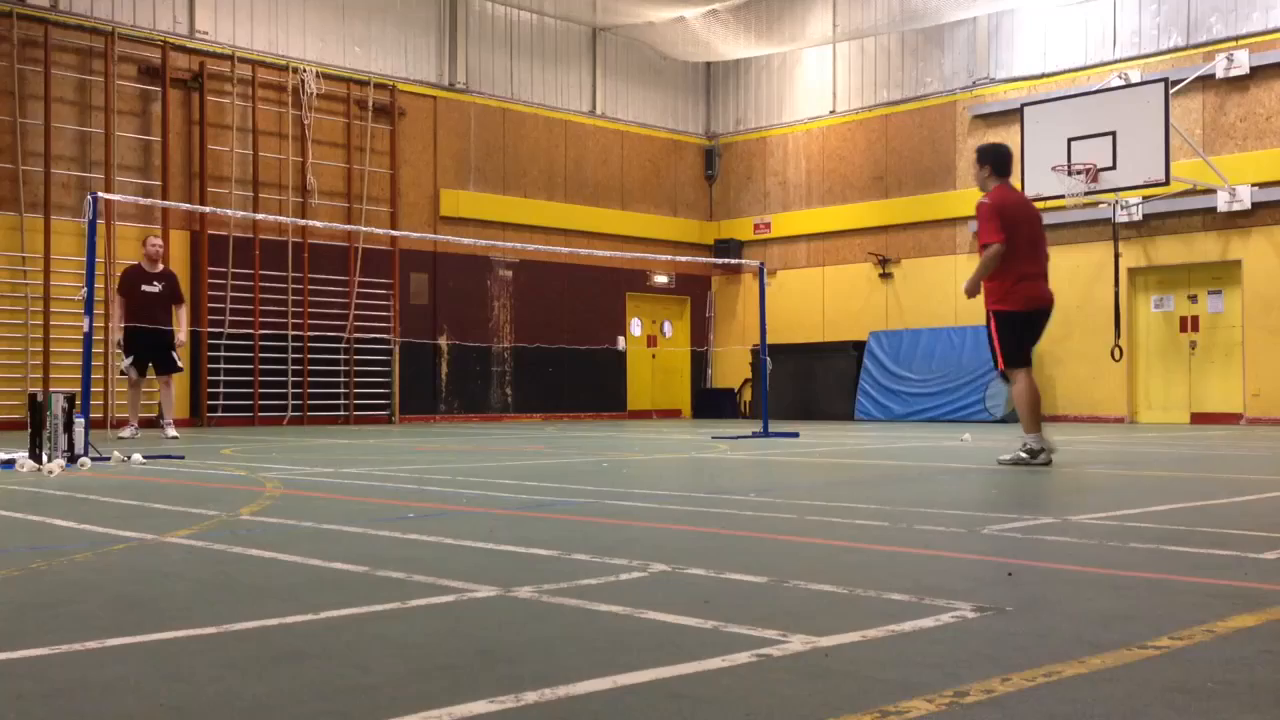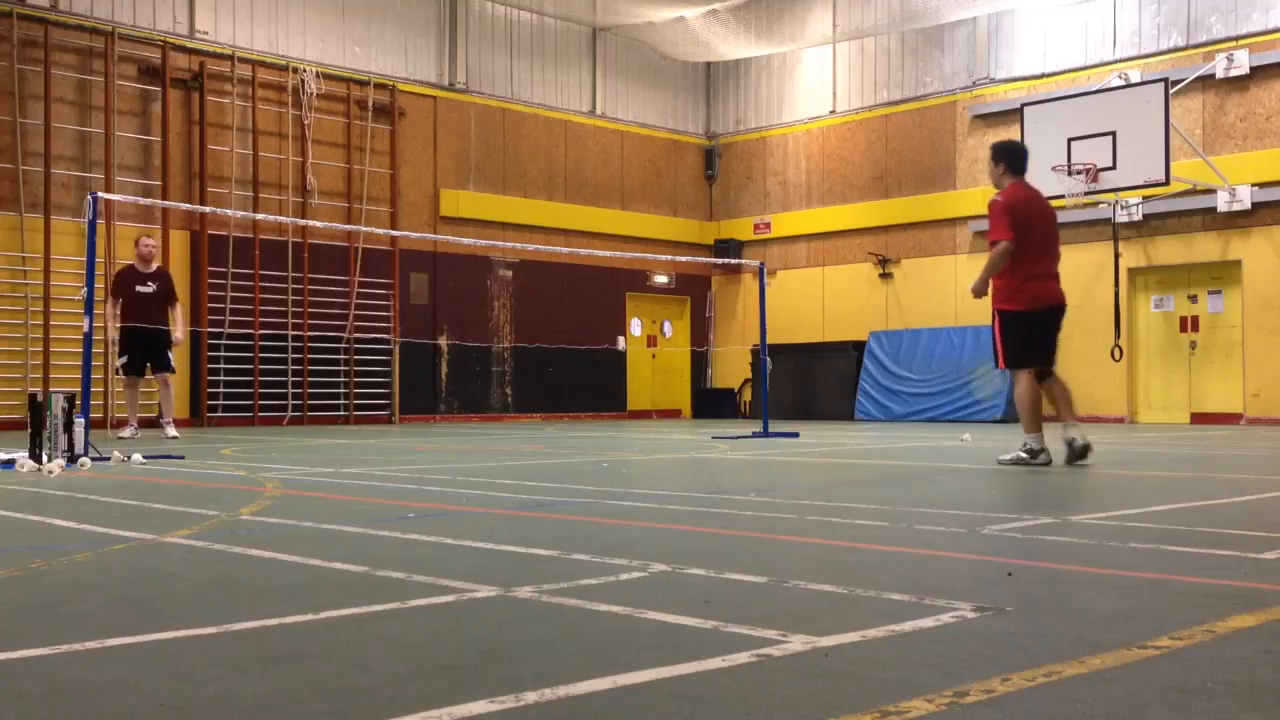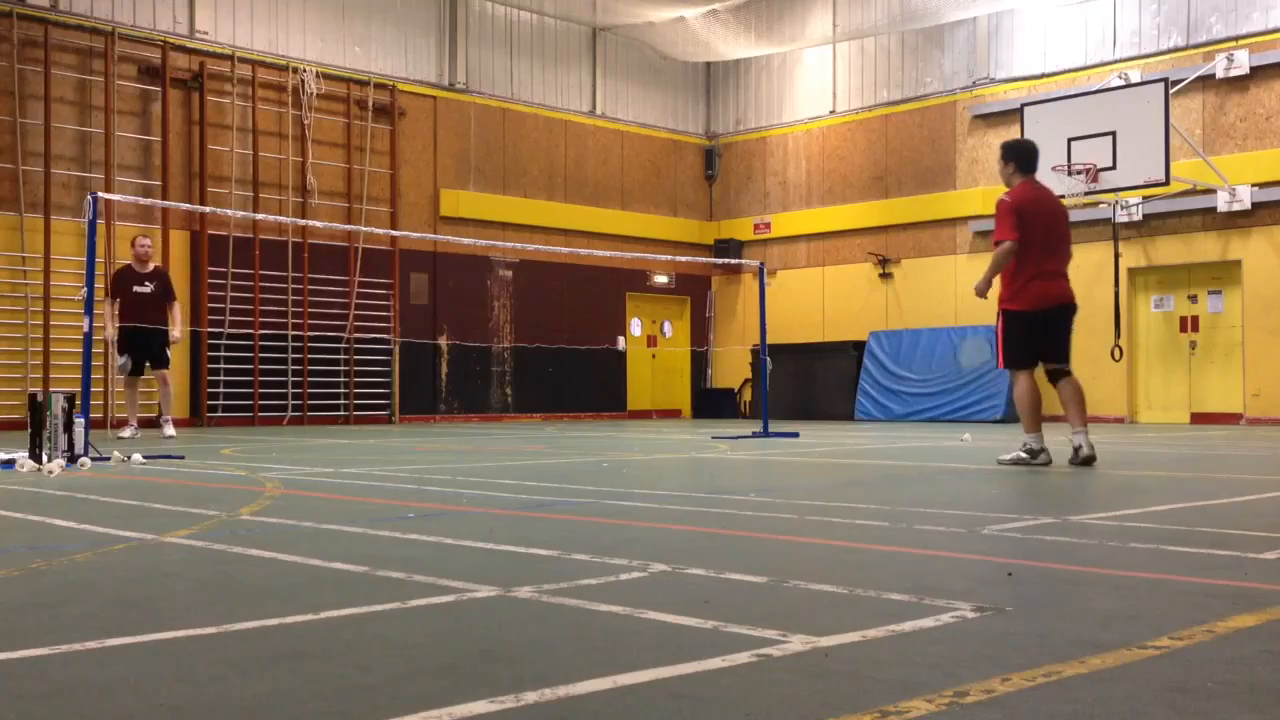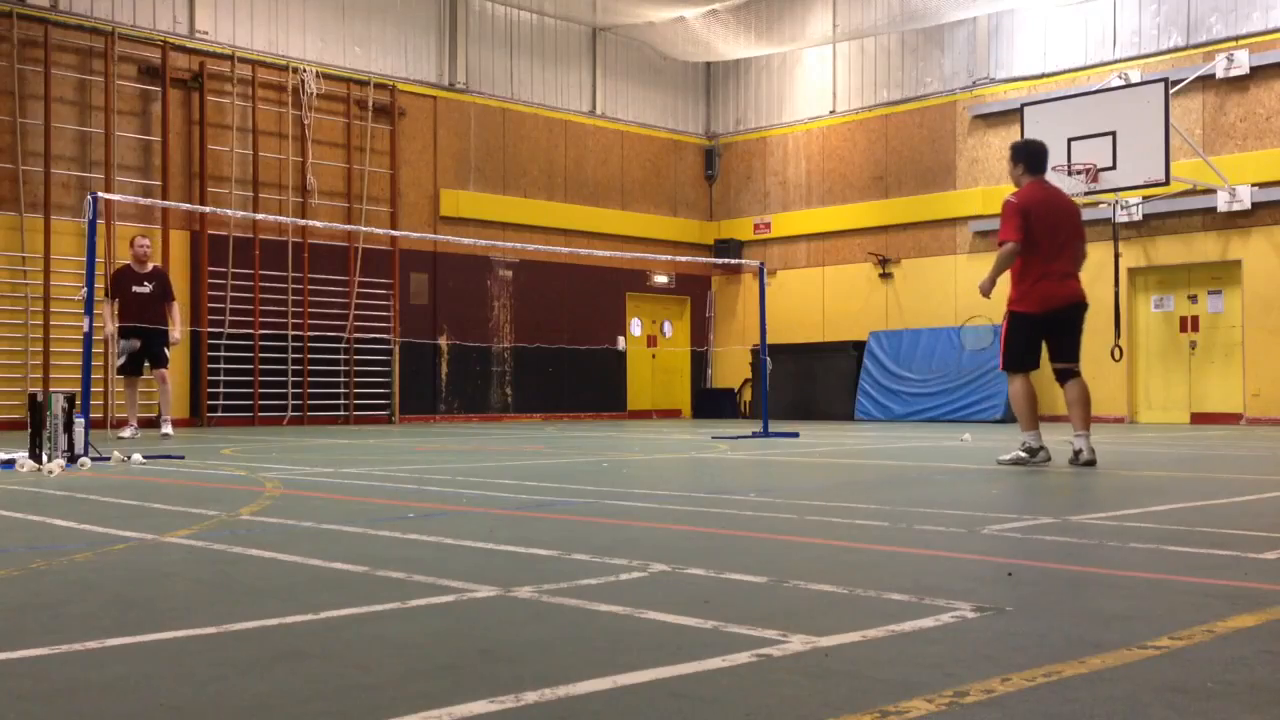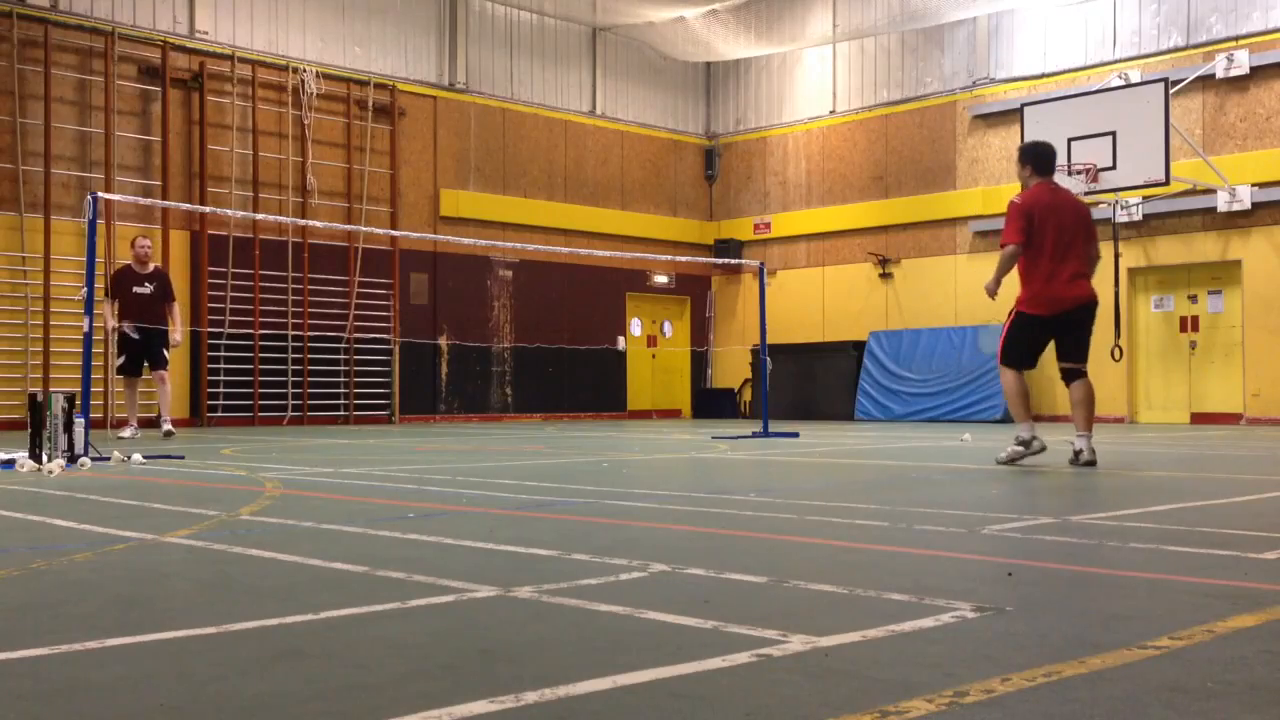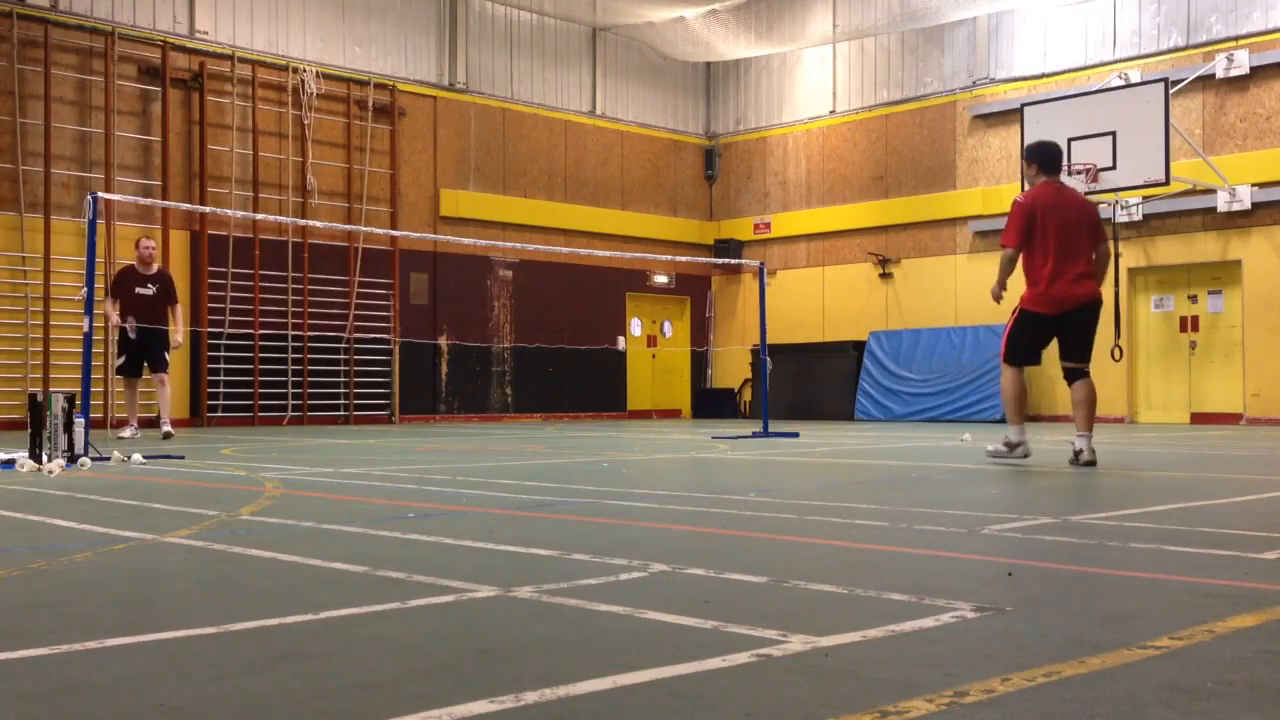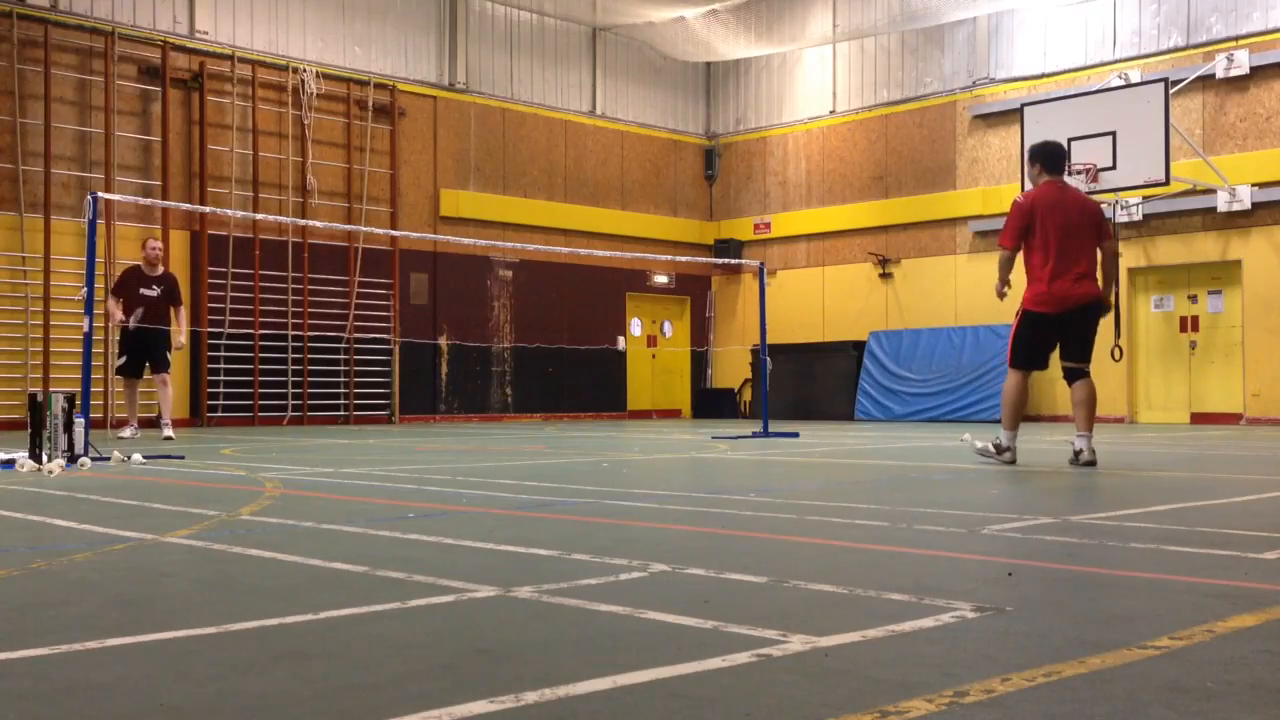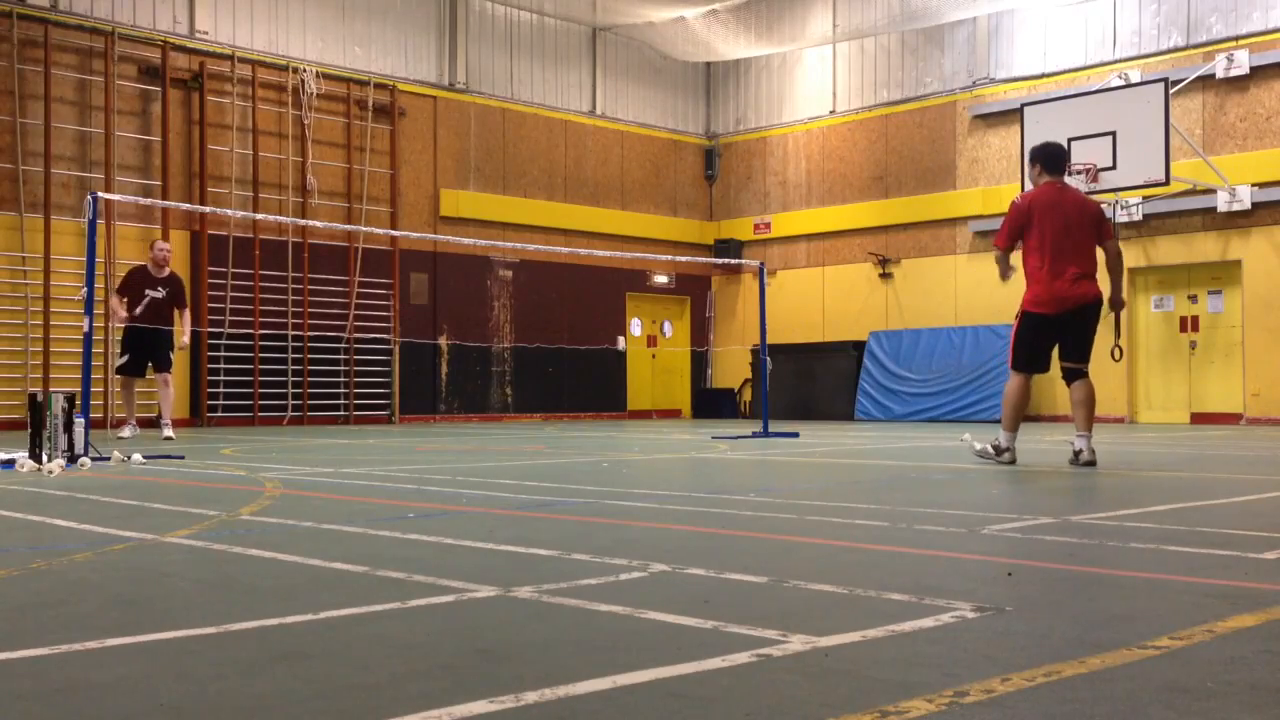
dt=0.1s
person 1, frame 1
left shoulder: (990, 203)
right shoulder: (1027, 204)
left elbow: (995, 250)
right elbow: (1043, 254)
left wrist: (975, 281)
left hip: (1008, 301)
right hip: (1037, 298)
left knee: (1015, 372)
right knee: (1018, 371)
left ankle: (1033, 446)
right ankle: (1036, 439)
person 1, frame 2
left shoulder: (1002, 201)
right shoulder: (1042, 202)
left elbow: (1004, 248)
left wrist: (983, 279)
left hip: (1016, 300)
right hip: (1050, 297)
left knee: (1022, 372)
right knee: (1044, 372)
left ankle: (1034, 447)
right ankle: (1075, 437)
person 1, frame 3
left shoulder: (1010, 200)
right shoulder: (1055, 202)
left elbow: (1008, 246)
left wrist: (986, 279)
left hip: (1021, 300)
right hip: (1059, 297)
left knee: (1021, 371)
right knee: (1060, 371)
left ankle: (1034, 446)
right ankle: (1082, 442)
person 1, frame 4
left shoulder: (1018, 201)
right shoulder: (1068, 202)
left elbow: (1011, 248)
right elbow: (1081, 252)
left wrist: (991, 279)
left hip: (1030, 301)
right hip: (1070, 298)
left knee: (1018, 372)
right knee: (1069, 372)
left ankle: (1033, 444)
right ankle: (1083, 446)
person 1, frame 5
left shoulder: (1023, 203)
right shoulder: (1077, 204)
left elbow: (1012, 250)
right elbow: (1093, 253)
left wrist: (995, 280)
left hip: (1038, 302)
right hip: (1080, 300)
left knee: (1010, 365)
right knee: (1075, 372)
left ankle: (1027, 436)
right ankle: (1084, 445)
person 1, frame 6
left shoulder: (1027, 202)
right shoulder: (1085, 204)
left elbow: (1011, 251)
right elbow: (1104, 253)
left wrist: (1000, 283)
right wrist: (1091, 285)
left hip: (1042, 300)
right hip: (1084, 299)
left knee: (1011, 363)
right knee: (1078, 372)
left ankle: (1016, 438)
right ankle: (1084, 446)
person 1, frame 7
left shoulder: (1027, 202)
right shoulder: (1088, 204)
left elbow: (1007, 251)
right elbow: (1110, 251)
left wrist: (1002, 281)
right wrist: (1107, 292)
left hip: (1043, 301)
right hip: (1085, 300)
left knee: (1018, 370)
right knee: (1078, 373)
left ankle: (1005, 444)
right ankle: (1083, 446)
person 1, frame 8
left shoulder: (1026, 202)
right shoulder: (1089, 205)
left elbow: (1001, 251)
right elbow: (1113, 251)
left wrist: (1005, 269)
right wrist: (1116, 291)
left hip: (1042, 302)
right hip: (1084, 300)
left knee: (1020, 372)
right knee: (1077, 373)
left ankle: (1004, 445)
right ankle: (1083, 446)
person 2, frame 1
left shoulder: (170, 277)
right shoulder: (130, 274)
left elbow: (180, 306)
right elbow: (119, 301)
left wrist: (182, 332)
right wrist: (117, 329)
left hip: (163, 334)
right hip: (135, 333)
left knee: (166, 379)
right knee: (134, 379)
left ankle: (168, 424)
right ankle: (133, 425)
person 2, frame 2
left shoulder: (163, 275)
right shoulder: (124, 274)
left elbow: (174, 305)
right elbow: (112, 302)
left wrist: (178, 329)
right wrist: (112, 328)
left hip: (159, 333)
right hip: (131, 333)
left knee: (164, 378)
right knee: (131, 380)
left ankle: (168, 423)
right ankle: (132, 425)
person 2, frame 3
left shoulder: (161, 275)
right shoulder: (121, 275)
left elbow: (173, 303)
right elbow: (109, 302)
left wrist: (177, 328)
right wrist: (109, 327)
left hip: (157, 332)
right hip: (130, 333)
left knee: (163, 375)
right knee: (130, 379)
left ankle: (167, 422)
right ankle: (132, 425)
person 2, frame 4
left shoulder: (160, 275)
right shoulder: (120, 275)
left elbow: (171, 303)
right elbow: (109, 302)
left wrist: (176, 329)
right wrist: (109, 324)
left hip: (157, 332)
right hip: (129, 333)
left knee: (162, 374)
right knee: (130, 379)
left ankle: (166, 421)
right ankle: (132, 425)
person 2, frame 5
left shoulder: (161, 275)
right shoulder: (121, 275)
left elbow: (172, 304)
right elbow: (108, 301)
left wrist: (177, 331)
right wrist: (109, 319)
left hip: (157, 333)
right hip: (129, 334)
left knee: (161, 375)
right knee: (130, 380)
left ankle: (166, 421)
right ankle: (132, 425)
person 2, frame 6
left shoulder: (164, 277)
right shoulder: (124, 275)
left elbow: (175, 306)
right elbow: (109, 300)
left wrist: (179, 332)
right wrist: (112, 316)
left hip: (157, 334)
right hip: (130, 334)
left knee: (161, 377)
right knee: (130, 380)
left ankle: (165, 423)
right ankle: (132, 425)
person 2, frame 7
left shoulder: (169, 279)
right shoulder: (129, 274)
left elbow: (179, 308)
right elbow: (112, 298)
left wrist: (182, 334)
right wrist: (115, 314)
left hip: (159, 334)
right hip: (132, 334)
left knee: (163, 378)
right knee: (130, 381)
left ankle: (166, 424)
right ankle: (133, 425)
person 2, frame 8
left shoulder: (175, 281)
right shoulder: (135, 274)
left elbow: (184, 310)
right elbow: (116, 297)
left wrist: (186, 334)
right wrist: (119, 312)
left hip: (162, 334)
right hip: (135, 332)
left knee: (165, 378)
right knee: (127, 380)
left ankle: (166, 424)
right ankle: (131, 424)
